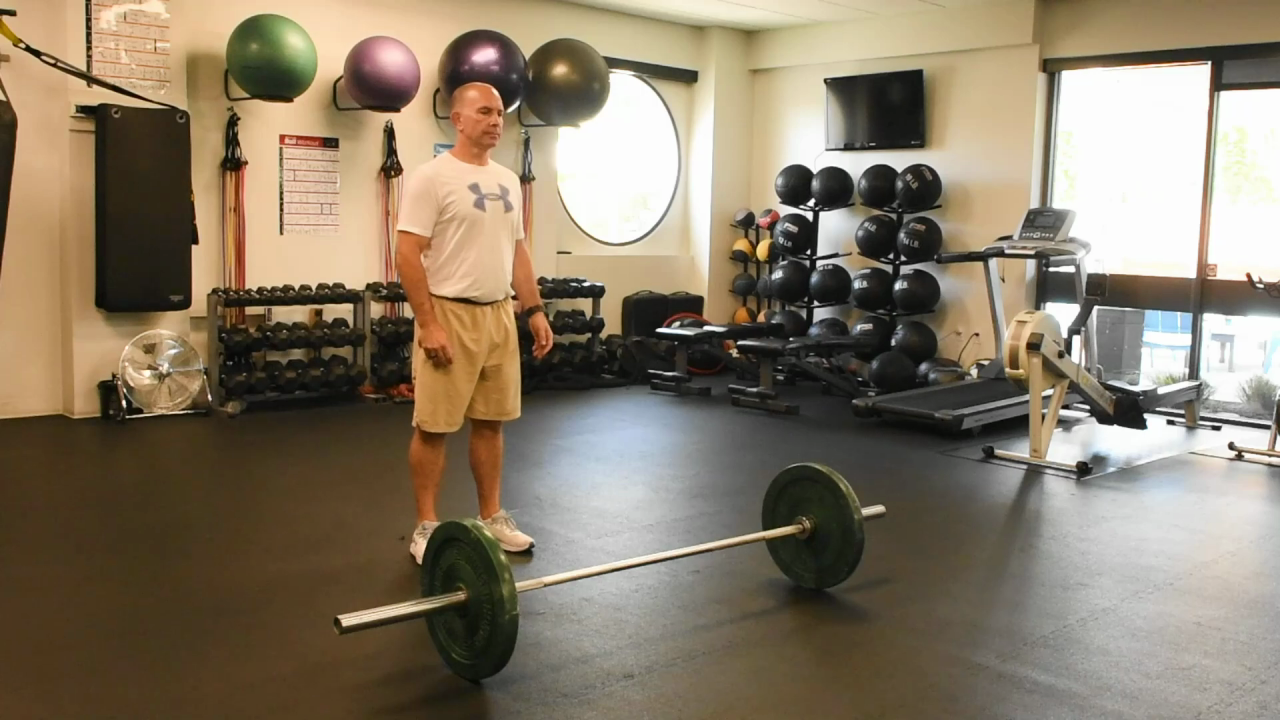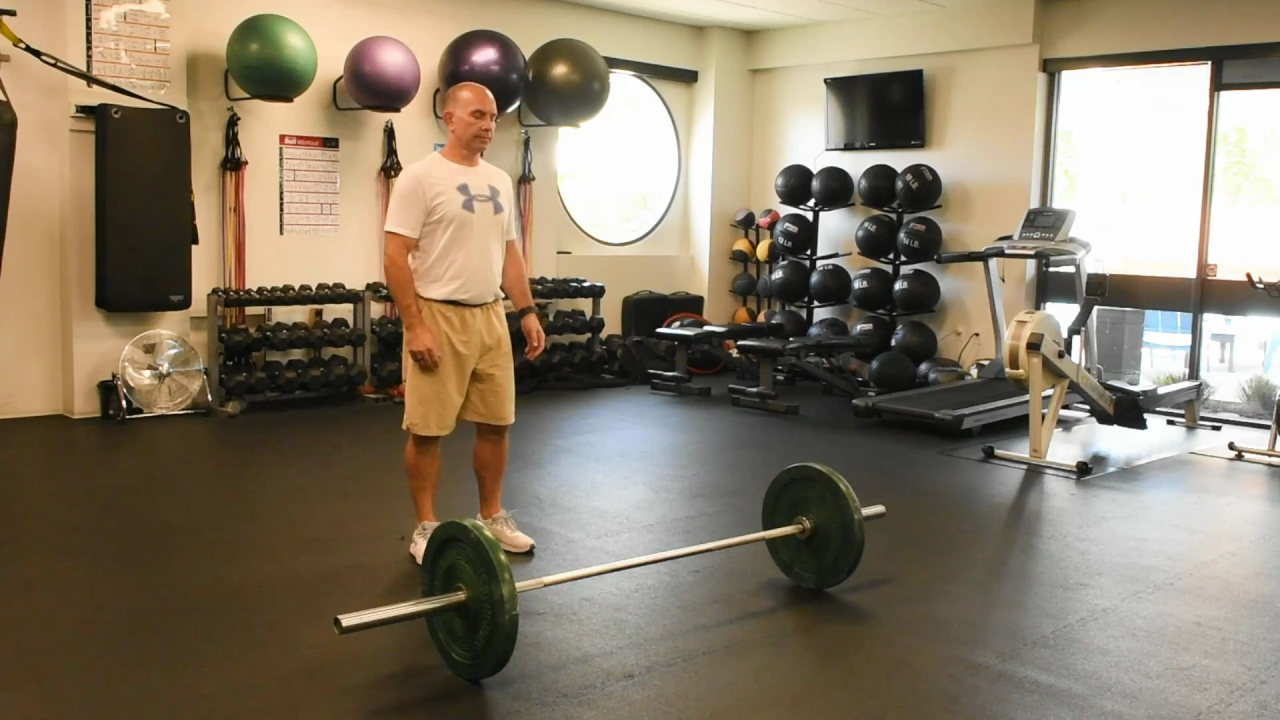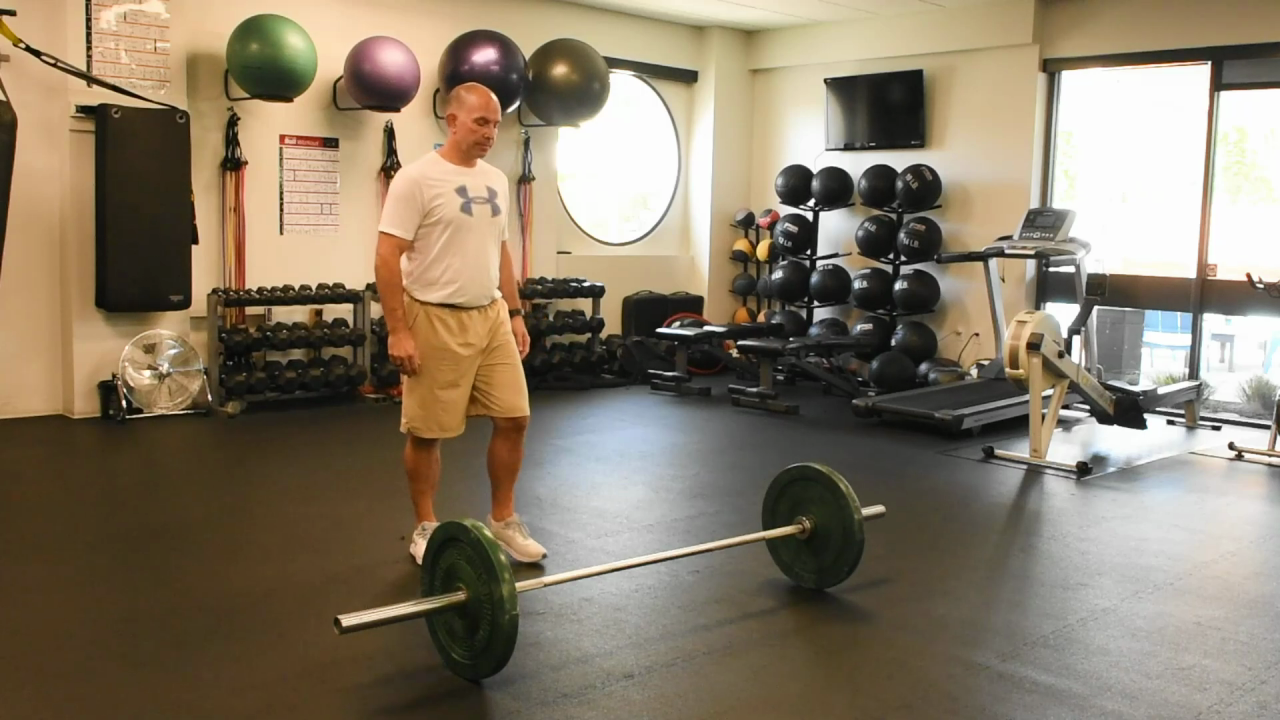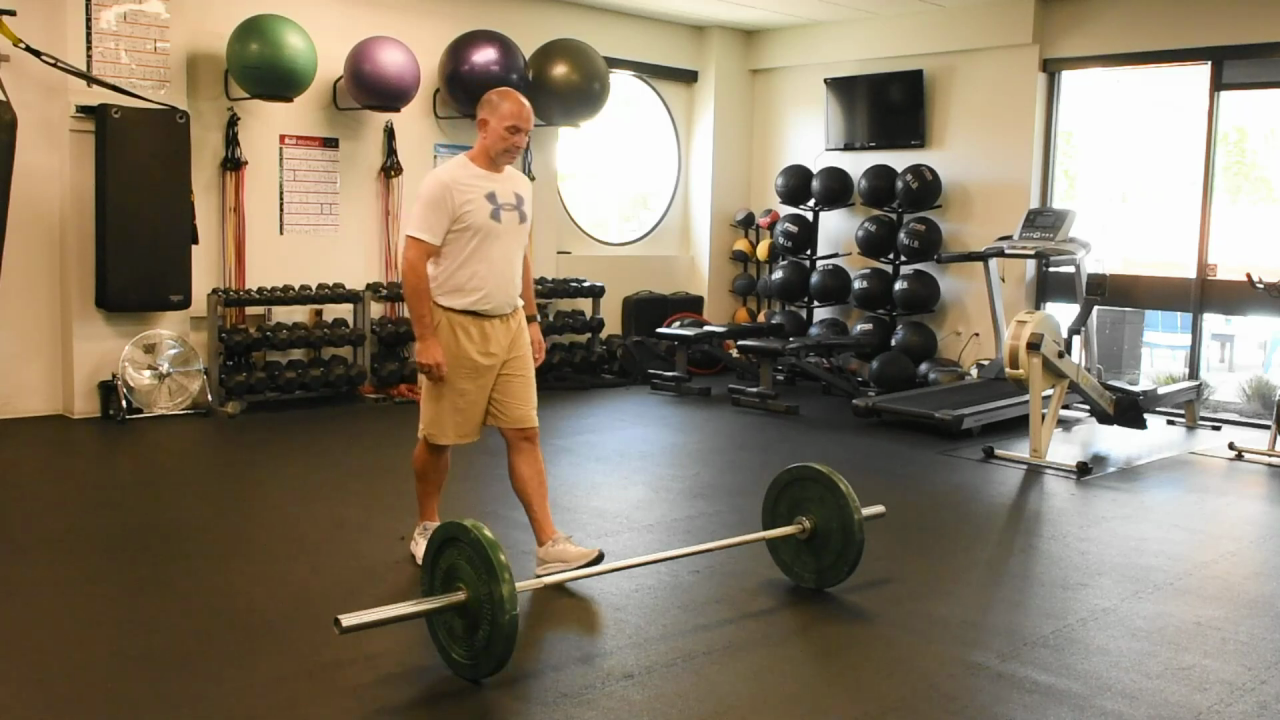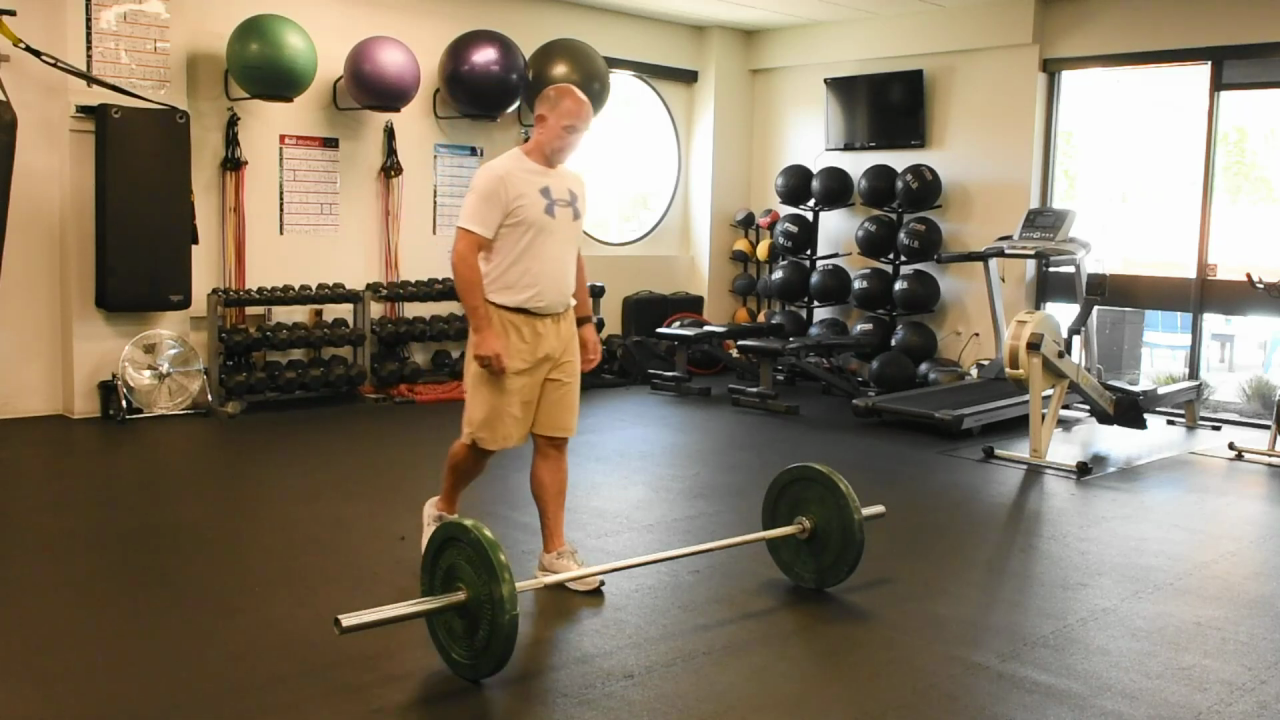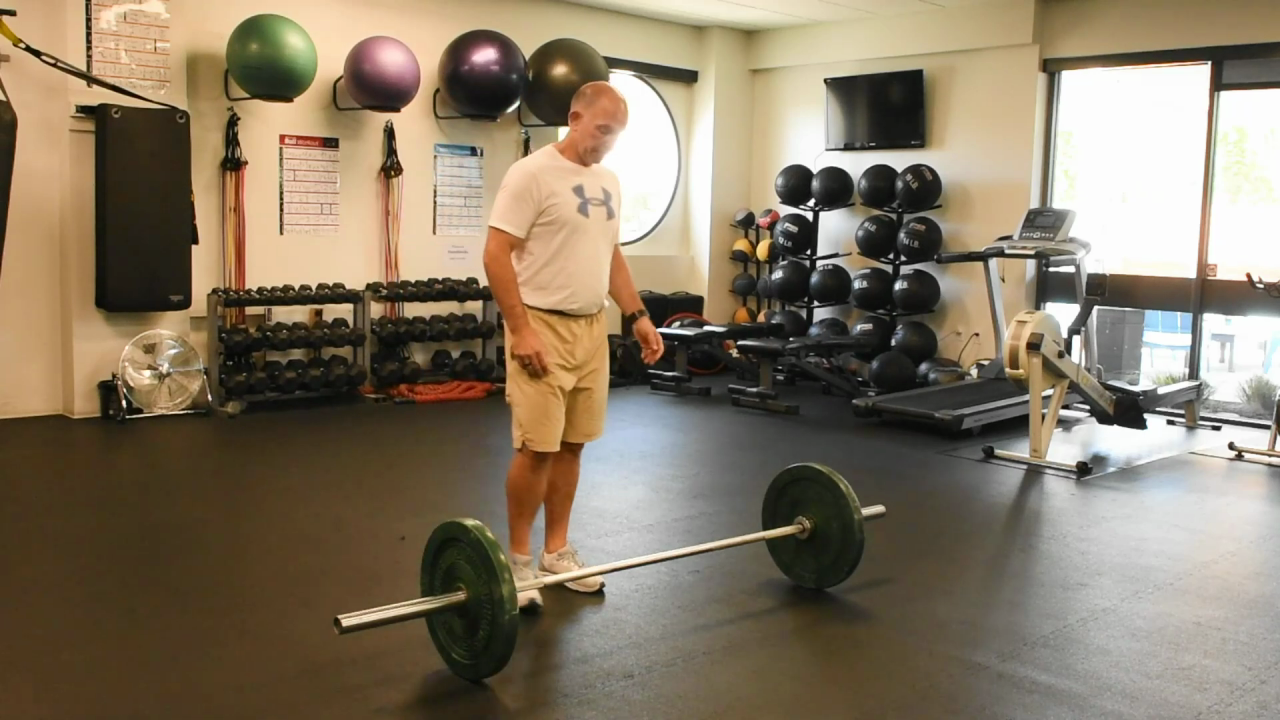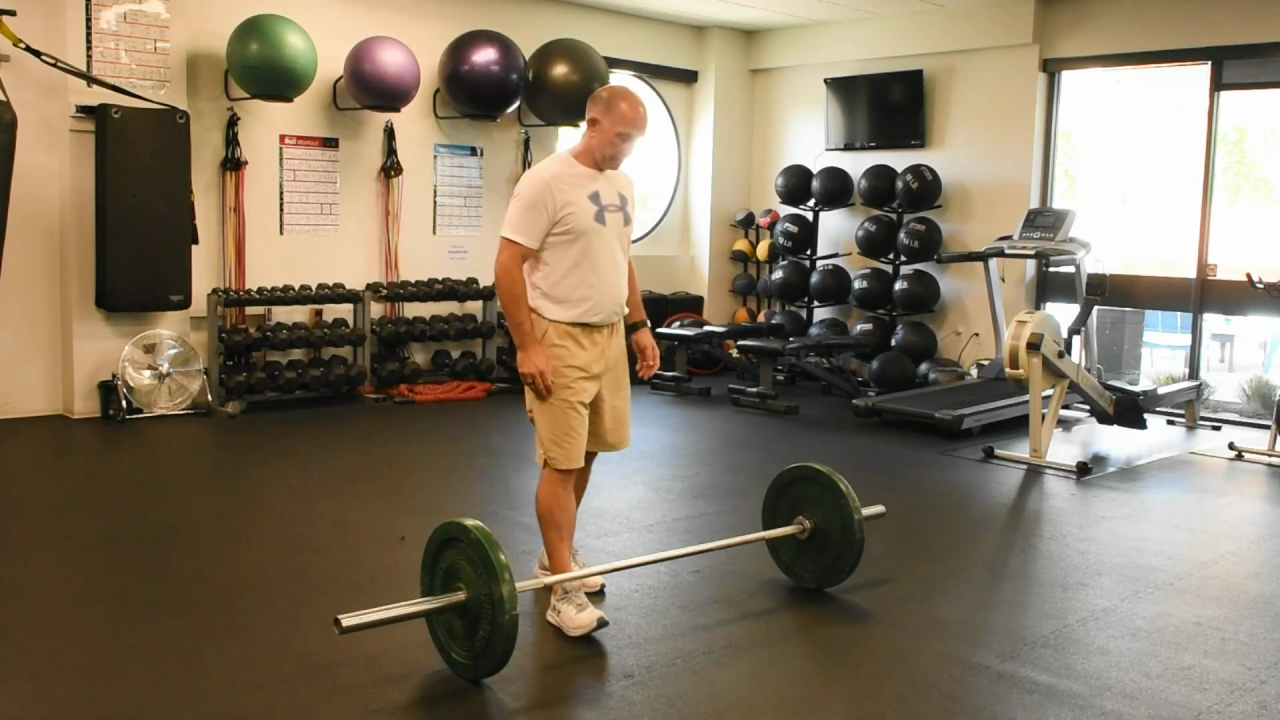
dt=0.3s
person 1, frame 1
left shoulder: (507, 180)
right shoulder: (432, 177)
left elbow: (517, 252)
right elbow: (408, 255)
left wrist: (535, 311)
right wrist: (429, 324)
left hip: (498, 314)
right hip: (450, 314)
left knee: (490, 422)
right knee: (433, 426)
left ankle: (492, 518)
right ankle: (426, 526)
person 1, frame 2
left shoulder: (499, 180)
right shoulder: (421, 178)
left elbow: (509, 254)
right elbow: (396, 256)
left wrist: (528, 312)
right wrist: (414, 326)
left hip: (490, 316)
right hip: (439, 317)
left knee: (497, 424)
right knee: (428, 430)
left ankle: (492, 516)
right ankle: (426, 527)
person 1, frame 3
left shoulder: (496, 180)
right shoulder: (417, 179)
right elbow: (388, 258)
left wrist: (516, 314)
right wrist: (398, 331)
left hip: (490, 317)
right hip: (435, 321)
left knee: (514, 418)
right knee: (426, 433)
left ankle: (503, 519)
right ankle: (426, 528)
person 1, frame 4
left shoulder: (520, 184)
right shoulder: (446, 182)
right elbow: (414, 263)
left wrist: (531, 321)
right wrist: (425, 338)
left hip: (509, 326)
right hip: (458, 328)
left knee: (525, 435)
right knee: (438, 437)
left ankle: (549, 544)
right ankle: (427, 528)
person 1, frame 5
left shoulder: (573, 183)
right shoulder: (500, 177)
right elbow: (464, 255)
left wrist: (586, 322)
right wrist: (484, 330)
left hip: (559, 328)
right hip: (508, 326)
left knee: (554, 441)
right knee: (485, 438)
left ankle: (555, 551)
right ankle: (442, 509)
person 1, frame 6
left shoulder: (608, 181)
right shoulder: (532, 174)
right elbow: (497, 254)
left wrist: (638, 317)
right wrist: (521, 329)
left hip: (591, 328)
right hip: (542, 327)
left knee: (570, 444)
right knee: (537, 447)
left ankle: (558, 551)
right ankle: (518, 560)
person 1, frame 7
left shoulder: (622, 184)
right shoulder: (547, 181)
right elbow: (508, 265)
left wrist: (639, 327)
right wrist: (528, 346)
left hip: (608, 337)
right hip: (559, 339)
left knee: (586, 455)
right knee: (561, 462)
left ankle: (557, 556)
right ankle: (565, 591)
